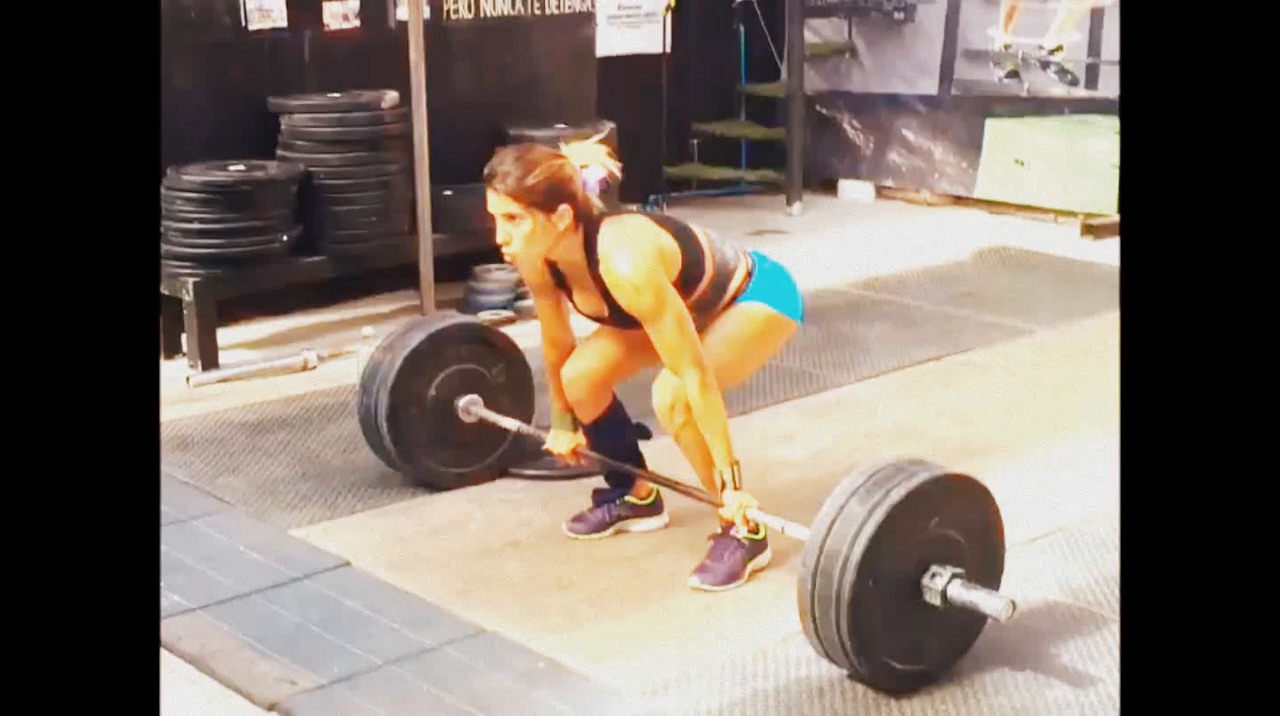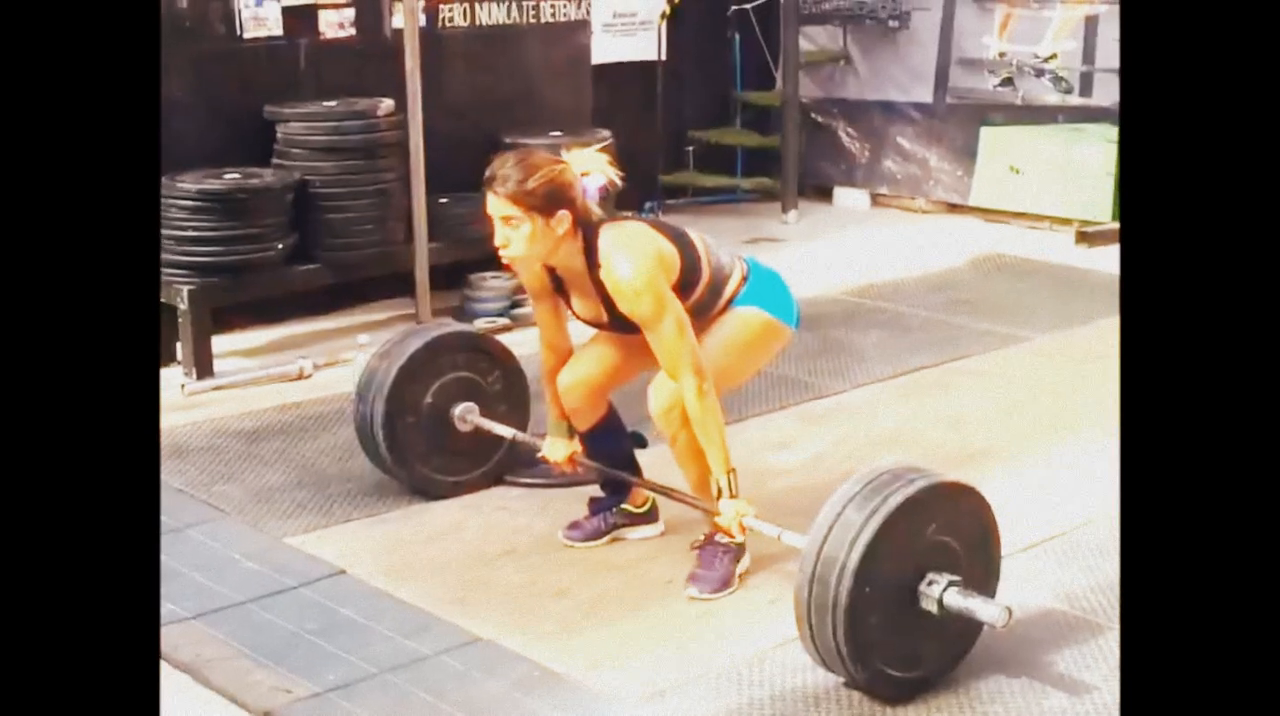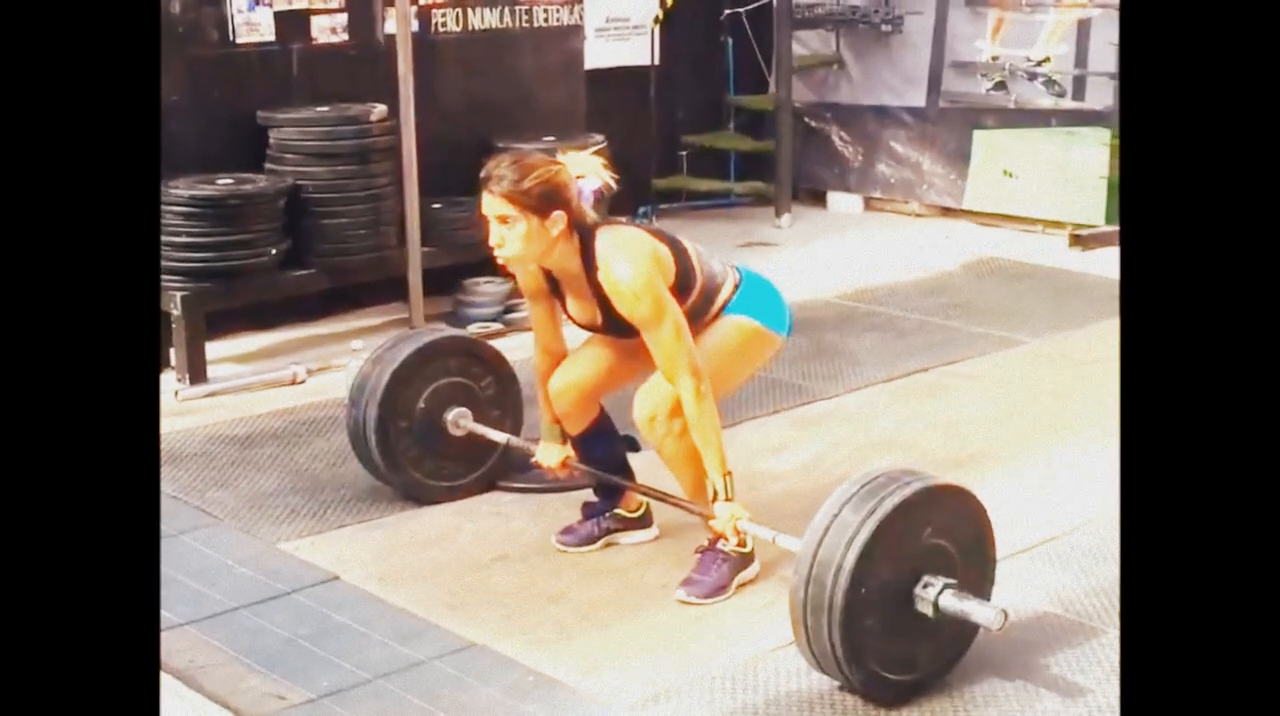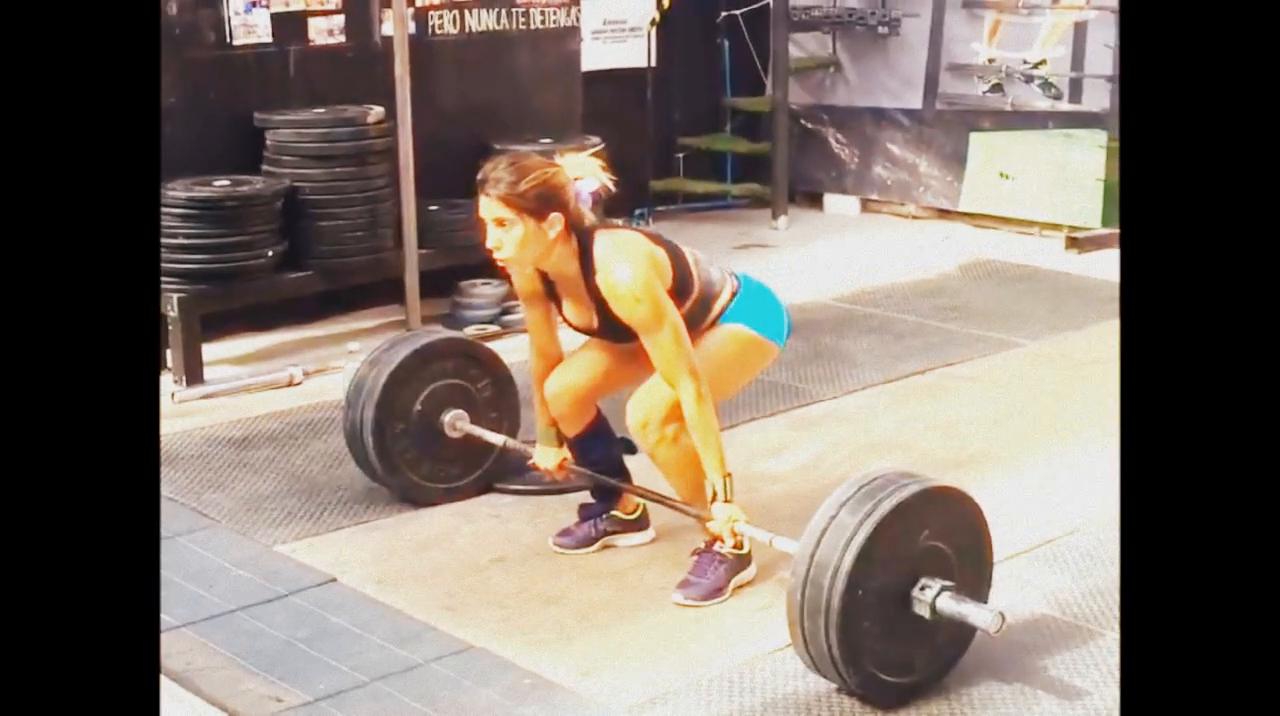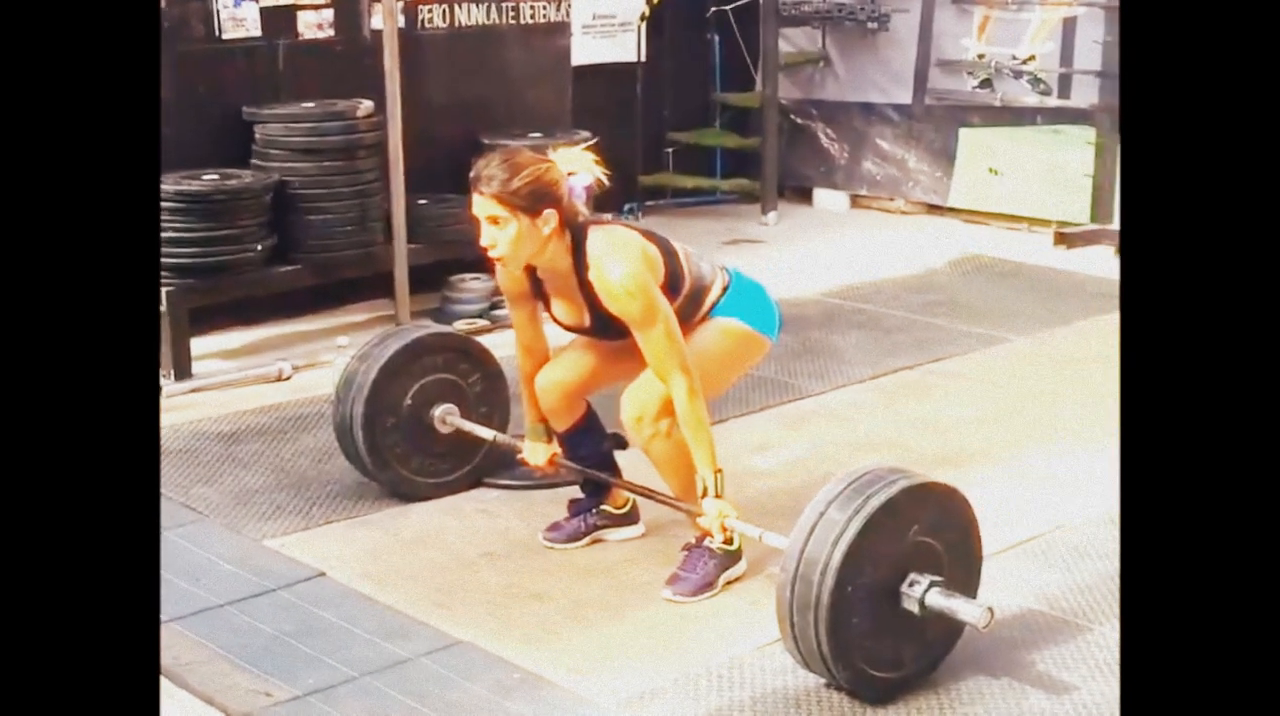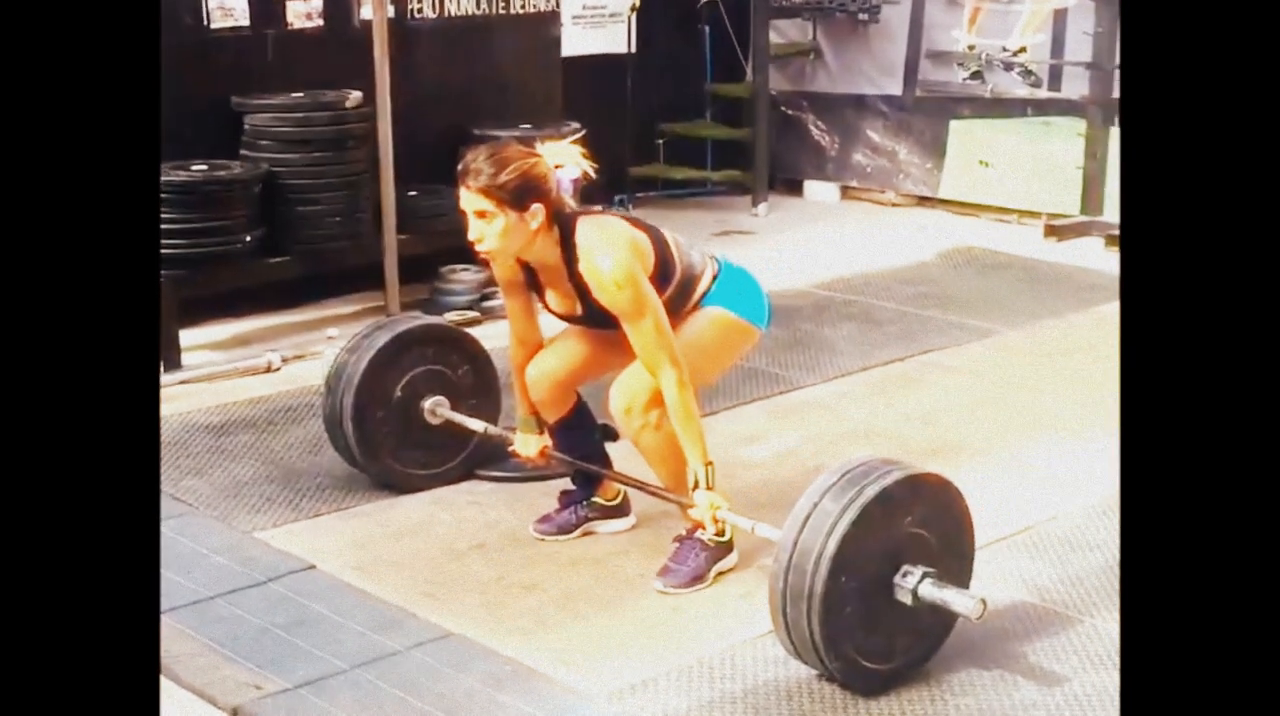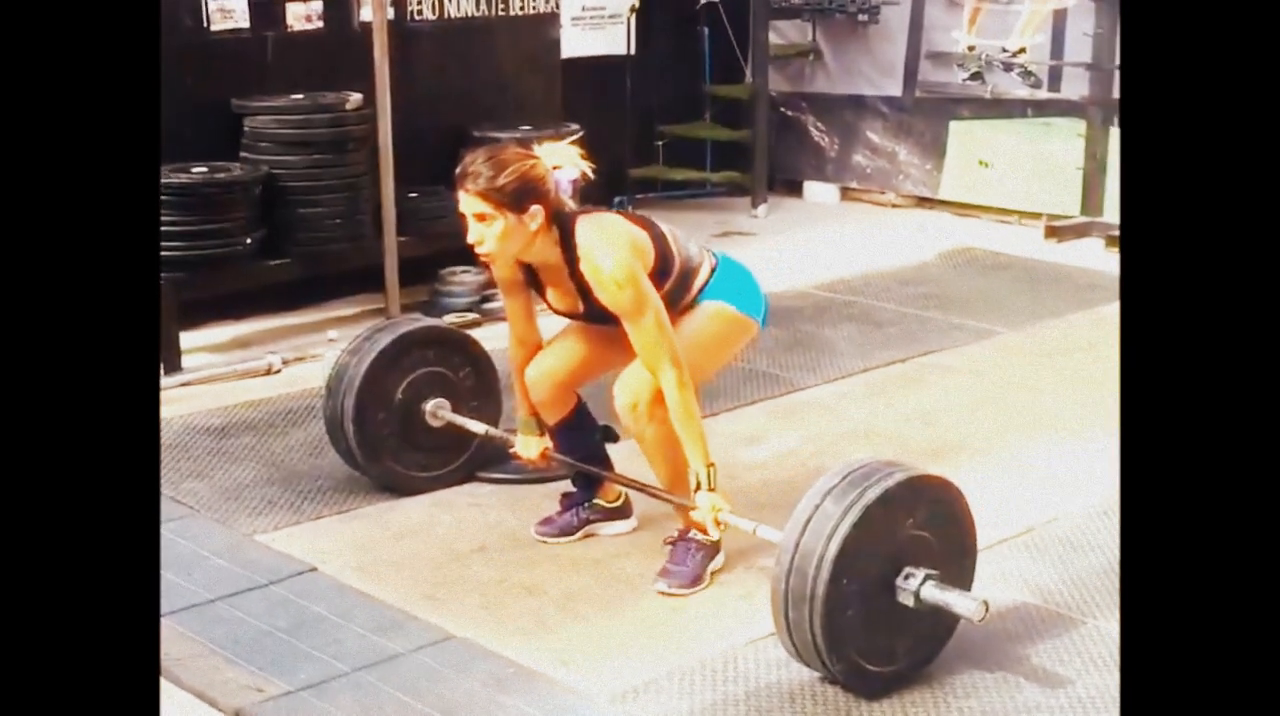
dt=0.3s
person 1, frame 1
left shoulder: (625, 262)
right shoulder: (535, 255)
left elbow: (694, 376)
right elbow: (557, 344)
left wrist: (731, 483)
right wrist: (563, 422)
left hip: (757, 296)
right hip: (691, 299)
left knee: (672, 397)
right knee: (581, 376)
left ankle: (743, 531)
right ankle: (635, 496)
person 1, frame 2
left shoulder: (625, 267)
right shoulder: (535, 261)
left elbow: (692, 381)
right elbow: (554, 349)
left wrist: (726, 489)
right wrist: (558, 430)
left hip: (752, 301)
right hip: (687, 305)
left knee: (668, 400)
right knee: (576, 383)
left ankle: (726, 536)
right ankle: (631, 504)
person 1, frame 3
left shoulder: (622, 269)
right shoulder: (532, 262)
left elbow: (690, 383)
right elbow: (548, 352)
left wrist: (723, 492)
right wrist: (552, 434)
left hip: (744, 310)
right hip: (679, 311)
left knee: (655, 408)
right knee: (567, 387)
left ankle: (730, 544)
right ankle: (625, 508)
person 1, frame 4
left shoulder: (620, 272)
right shoulder: (528, 267)
left elbow: (688, 386)
right elbow: (545, 355)
left wrist: (721, 494)
right wrist: (548, 437)
left hip: (743, 316)
right hip: (677, 317)
left knee: (647, 414)
right knee: (563, 391)
left ankle: (728, 546)
right ankle: (622, 512)
person 1, frame 5
left shoulder: (613, 269)
right shoulder: (516, 266)
left elbow: (681, 382)
right elbow: (531, 353)
left wrist: (711, 490)
right wrist: (536, 432)
left hip: (733, 311)
right hip: (668, 314)
left knee: (643, 409)
right knee: (554, 386)
left ankle: (717, 542)
right ankle: (612, 506)
person 1, frame 6
left shoulder: (602, 260)
right shoulder: (510, 255)
left elbow: (669, 374)
right elbow: (524, 344)
left wrist: (702, 481)
right wrist: (528, 424)
left hip: (724, 300)
right hip: (658, 300)
left knee: (632, 399)
right knee: (543, 377)
left ankle: (707, 533)
right ankle: (602, 498)
person 1, frame 7
left shoulder: (602, 258)
right shoulder: (508, 254)
left elbow: (670, 373)
right elbow: (523, 344)
left wrist: (704, 481)
right wrist: (528, 425)
left hip: (720, 295)
right hip: (657, 299)
left knee: (635, 396)
right knee: (544, 378)
left ankle: (699, 532)
right ankle: (602, 499)
